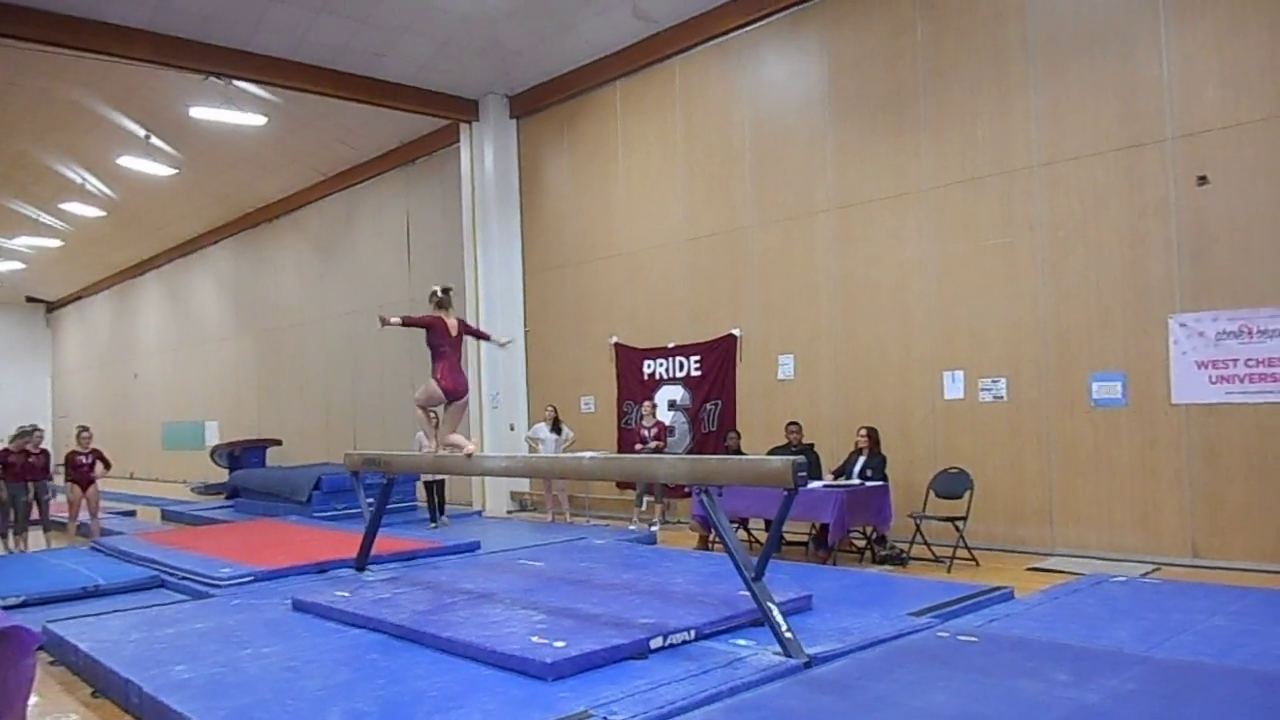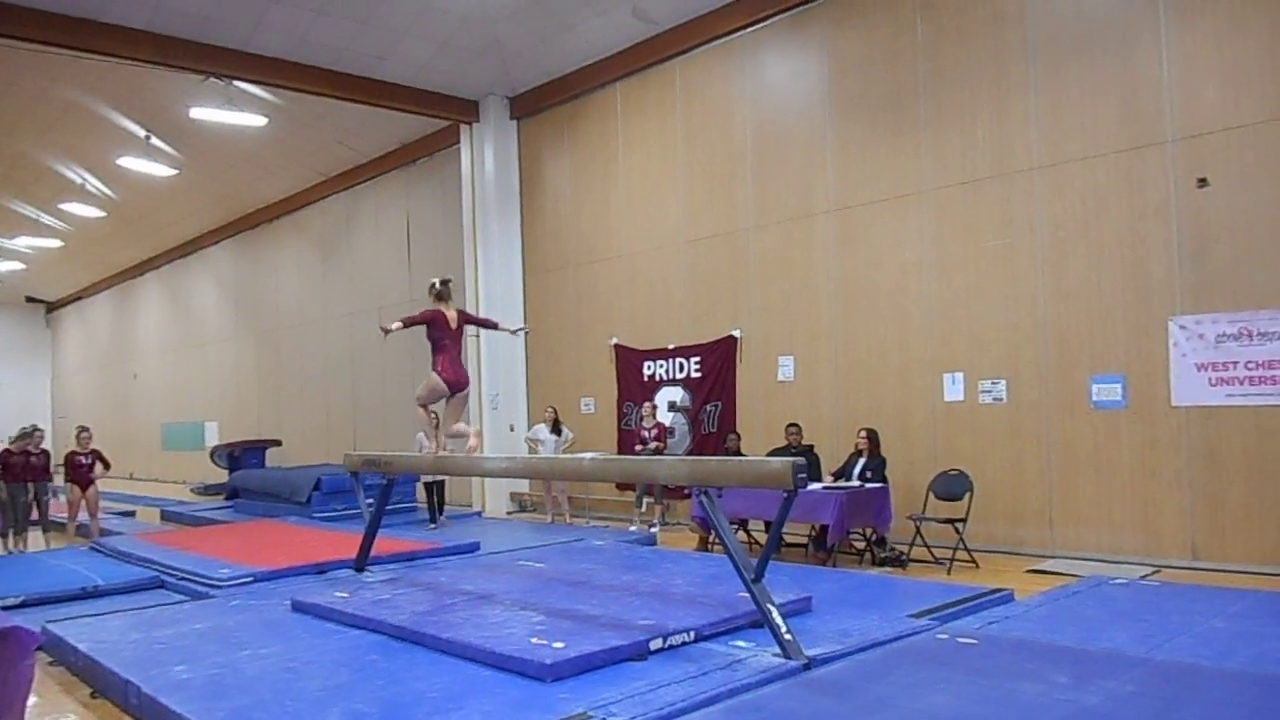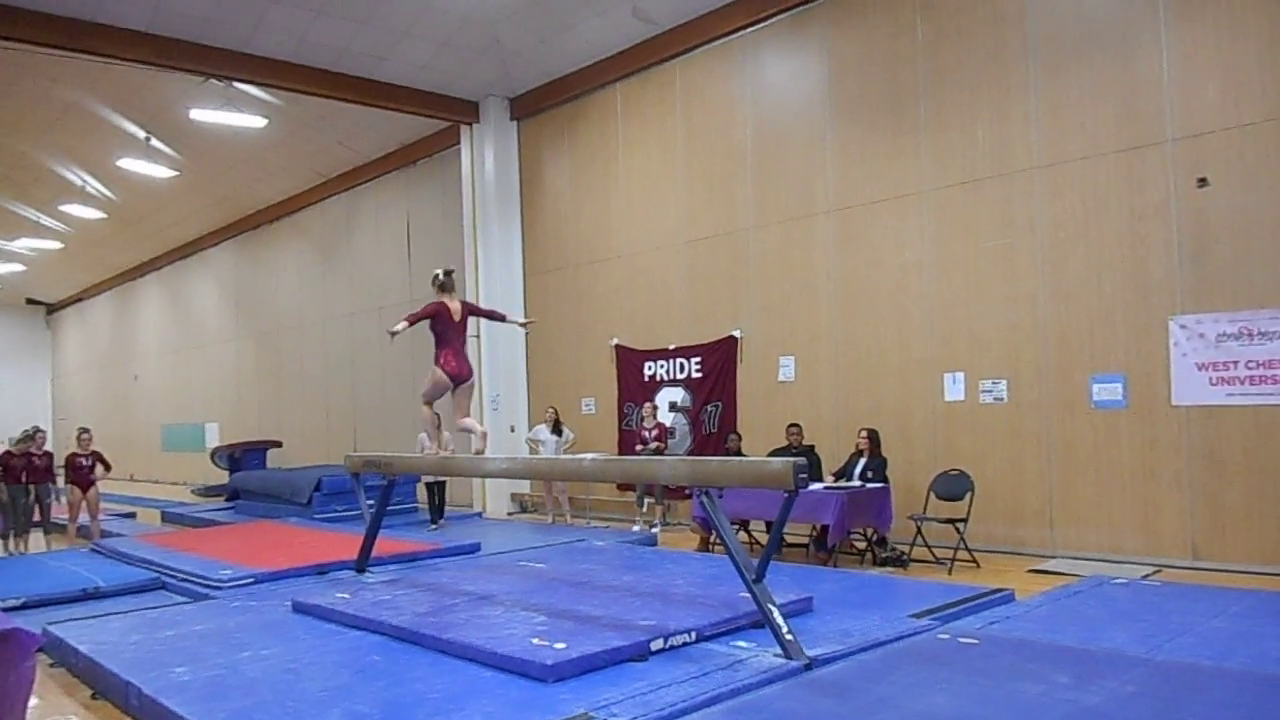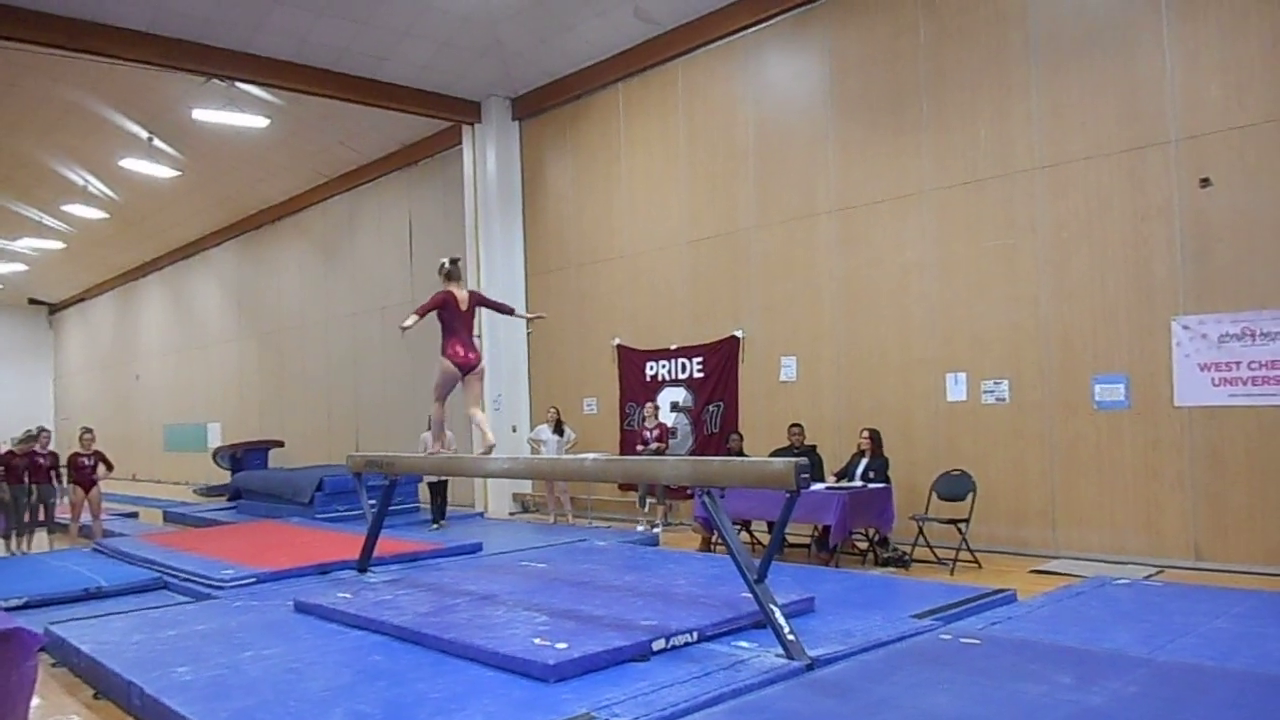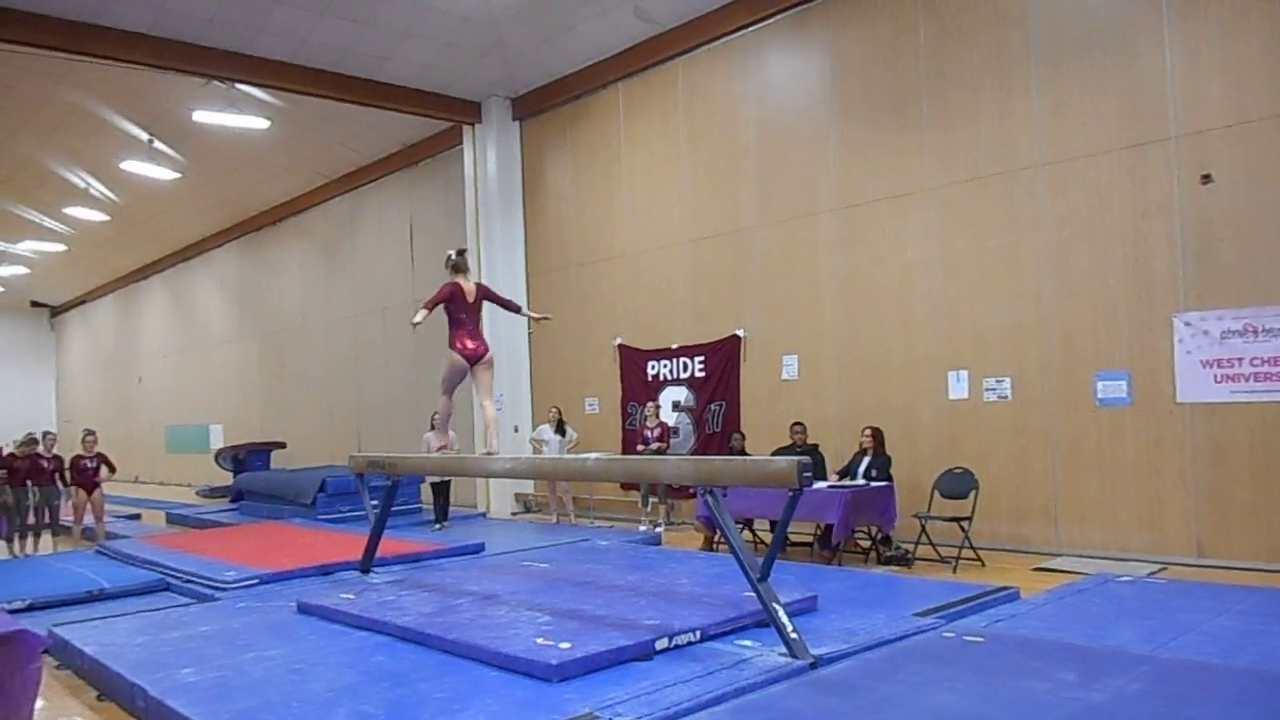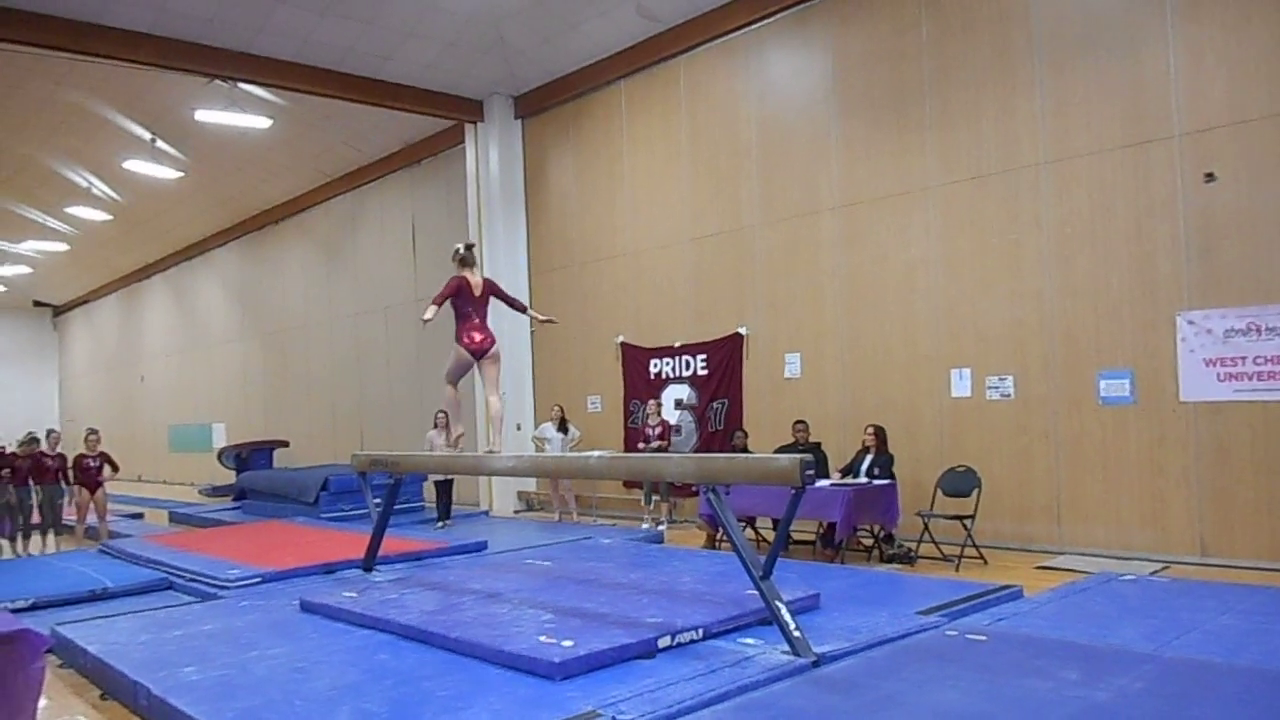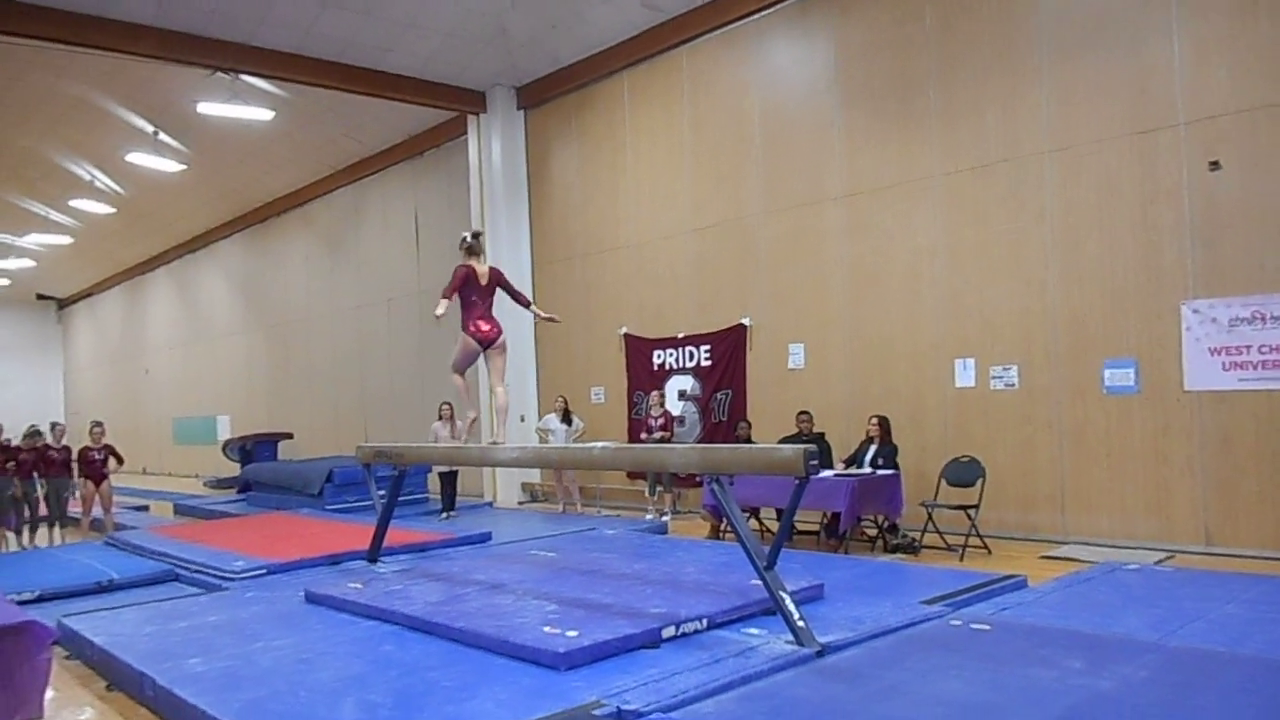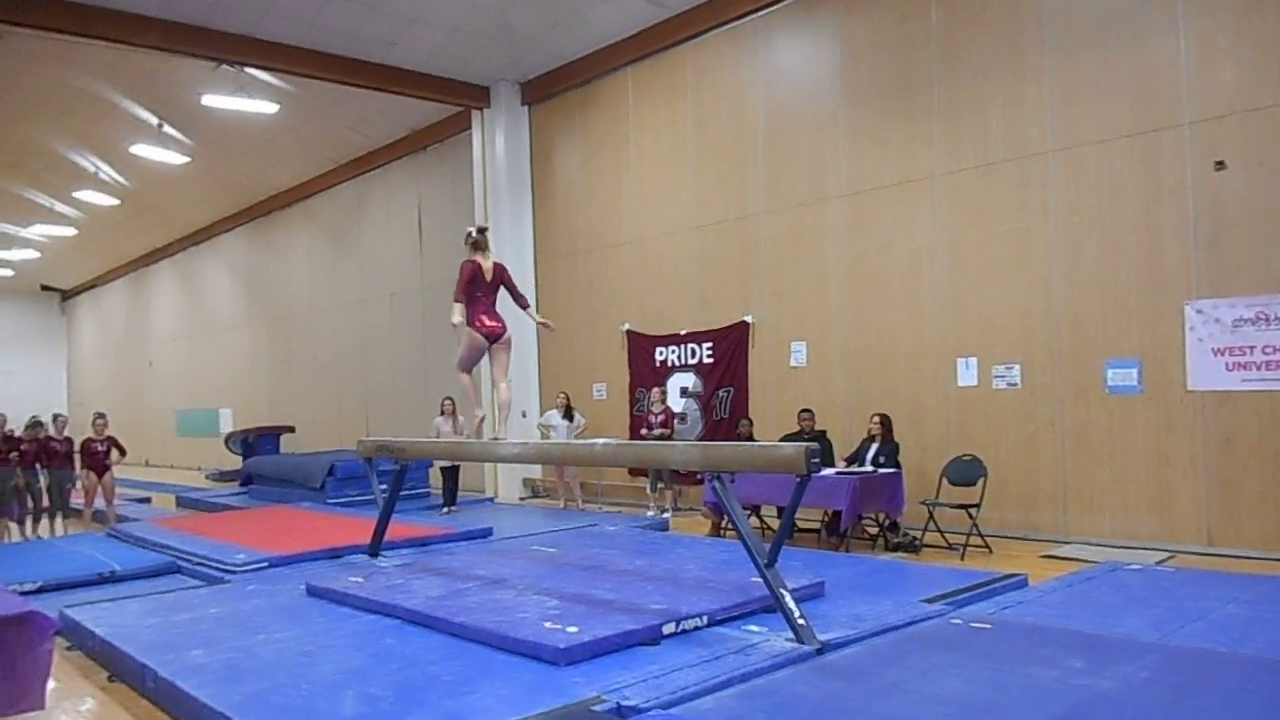
dt=0.1s
person 1, frame 1
left shoulder: (433, 322)
right shoulder: (459, 323)
left elbow: (410, 321)
right elbow: (479, 333)
left wrist: (390, 321)
right wrist: (498, 341)
left hip: (442, 384)
right hip: (461, 387)
left knee: (419, 402)
right knee: (446, 437)
right ankle: (466, 444)
person 1, frame 2
left shoulder: (433, 315)
right shoulder: (460, 315)
left elbow: (411, 320)
right elbow: (485, 322)
left wrist: (392, 327)
right wrist: (509, 329)
left hip: (442, 375)
right hip: (462, 378)
left knee: (421, 403)
right knee: (452, 429)
right ankle: (470, 432)
person 1, frame 3
left shoulder: (437, 308)
right shoulder: (464, 307)
left elbow: (415, 317)
right elbow: (491, 314)
left wrist: (399, 328)
right wrist: (518, 321)
left hip: (445, 368)
right hip: (465, 370)
left knee: (426, 402)
right knee: (461, 420)
left ankle: (433, 444)
right ankle: (478, 429)
person 1, frame 4
left shoulder: (444, 296)
right shoulder: (472, 296)
left elbow: (425, 309)
right elbow: (499, 306)
left wrist: (409, 322)
right wrist: (526, 316)
left hip: (452, 358)
right hip: (473, 358)
left knee: (438, 400)
right knee: (474, 409)
left ankle: (437, 444)
right ankle: (488, 436)
person 1, frame 5
left shoulder: (451, 288)
right shoulder: (479, 289)
left elbow: (433, 302)
right elbow: (505, 302)
left wrist: (419, 317)
right wrist: (532, 315)
left hip: (460, 350)
right hip: (481, 349)
left knee: (446, 393)
right knee: (487, 400)
left ankle: (443, 437)
right ankle: (492, 444)
person 1, frame 6
left shoulder: (457, 281)
right shoulder: (487, 283)
left elbow: (442, 296)
right elbow: (511, 301)
left wrist: (429, 314)
right wrist: (537, 317)
left hip: (466, 343)
right hip: (488, 343)
left knee: (450, 382)
right knee: (493, 395)
right ankle: (495, 442)
person 1, frame 7
left shoulder: (464, 270)
right shoulder: (494, 273)
left elbow: (451, 288)
right elbow: (516, 295)
left wrist: (441, 308)
right wrist: (539, 313)
left hip: (473, 332)
right hip: (494, 332)
left knee: (457, 371)
right knee: (498, 385)
left ankle: (471, 412)
right ankle: (500, 434)
person 1, frame 8
left shoulder: (469, 265)
right shoulder: (500, 268)
left elbow: (461, 290)
right elbow: (516, 295)
left wrist: (456, 314)
right wrist: (535, 317)
left hip: (479, 328)
right hip: (499, 327)
left knee: (463, 369)
right knee: (501, 381)
left ankle: (479, 411)
right ankle: (502, 430)
